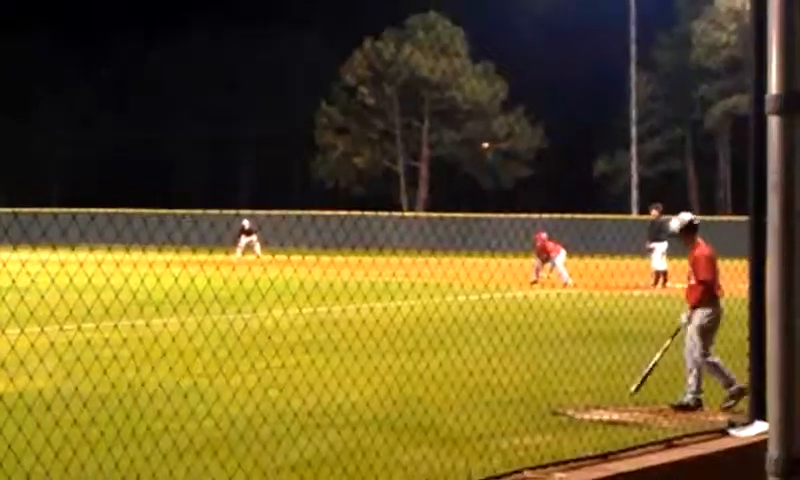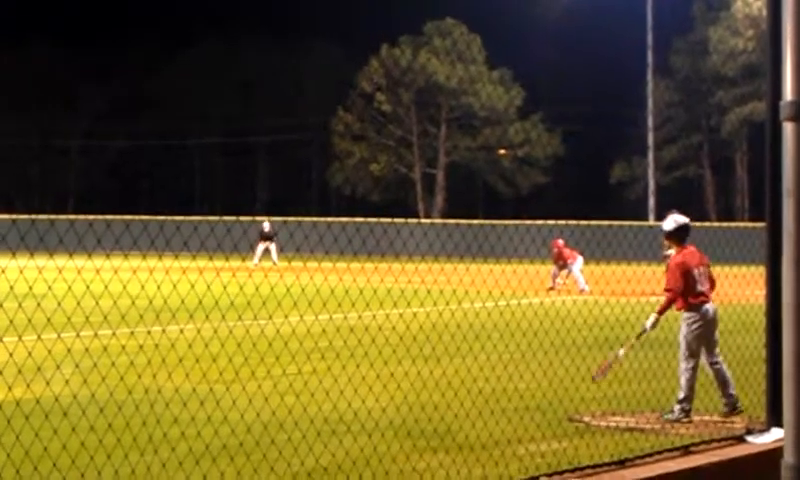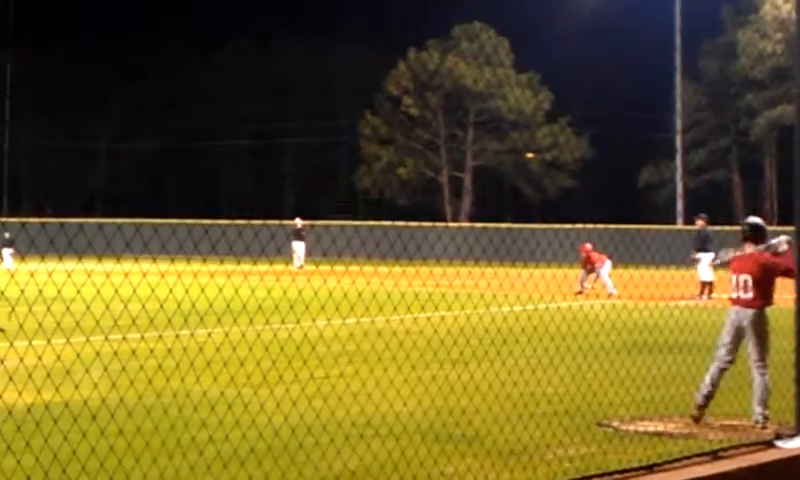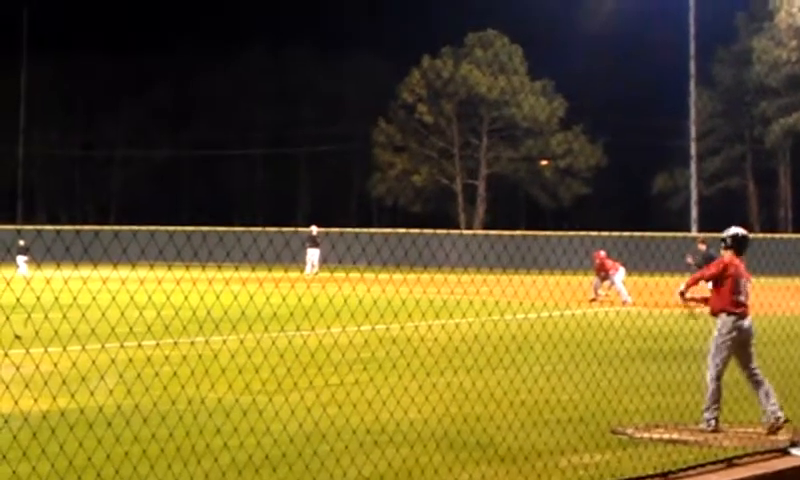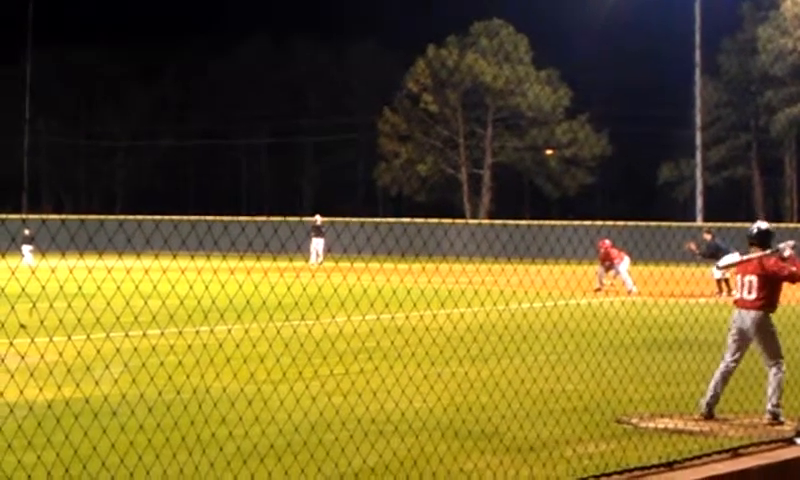
dt=1s
person 1, frame 1
left shoulder: (701, 253)
right shoulder: (697, 251)
left elbow: (704, 286)
left wrist: (690, 310)
right wrist: (692, 309)
left hip: (706, 309)
right hip: (701, 309)
left knee: (702, 355)
right knee: (691, 353)
left ankle: (733, 387)
right ankle: (693, 397)
person 1, frame 2
left shoulder: (676, 261)
right shoulder: (699, 255)
left elbow: (673, 293)
right elbow: (711, 283)
left wrist: (657, 314)
left hip: (693, 314)
right hip: (709, 309)
left knee: (688, 363)
right knee: (714, 358)
left ankle: (683, 410)
right ankle: (731, 403)
person 1, frame 3
left shoulder: (735, 259)
right shoulder: (765, 260)
right elbow: (792, 271)
left wrist: (774, 251)
right wrist: (784, 249)
left hip: (735, 312)
right hip: (755, 315)
left knee: (721, 361)
right knee: (759, 366)
left ankle: (701, 403)
right ankle: (760, 416)
person 1, frame 4
left shoulder: (725, 264)
right shoulder: (742, 269)
left elbow: (701, 275)
left wrist: (684, 288)
right wrist: (696, 299)
left hip: (728, 323)
right hip: (745, 323)
left knee: (714, 373)
right knee: (753, 372)
left ankle: (711, 420)
right ankle: (775, 414)
person 1, frame 5
left shoulder: (742, 264)
right shoulder: (771, 264)
left wrist: (780, 256)
left hip: (738, 316)
right hip: (759, 318)
left knee: (728, 363)
right knee: (776, 365)
left ankle: (707, 406)
right ankle: (773, 412)
